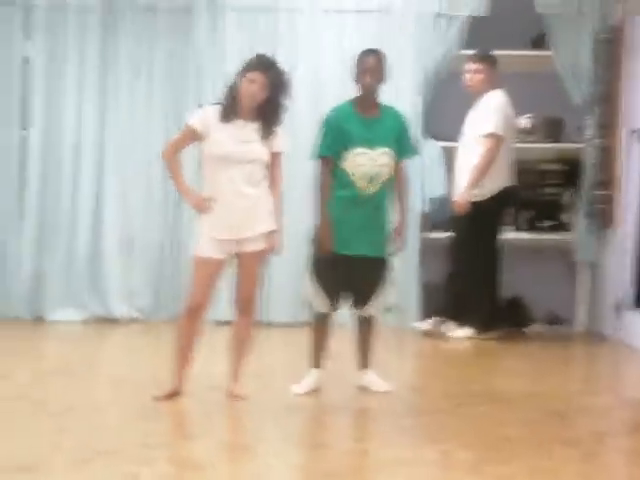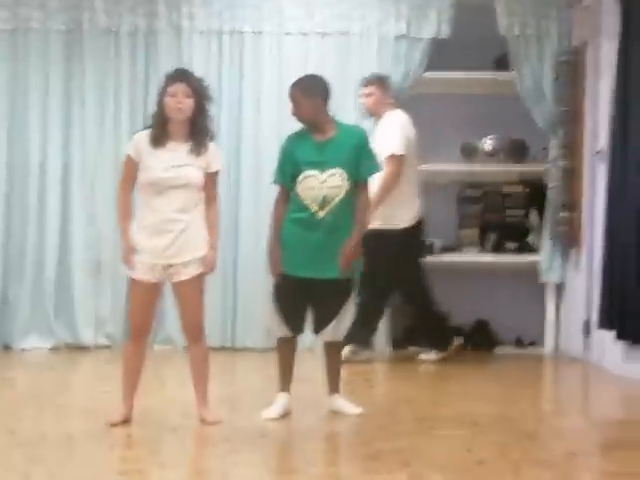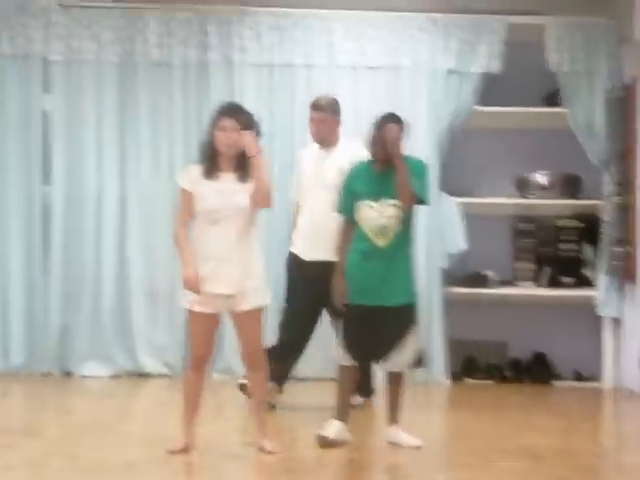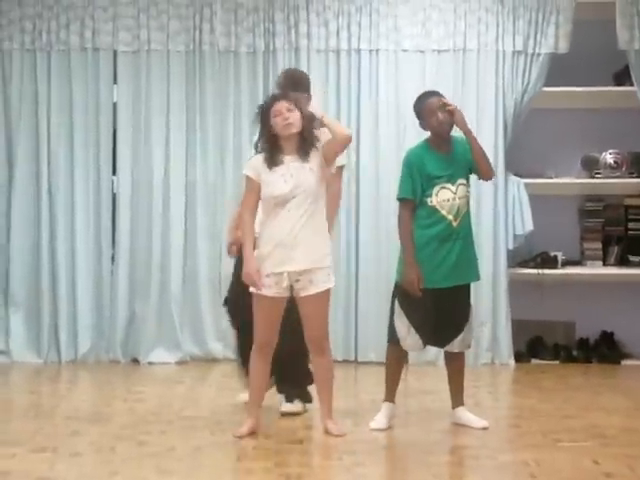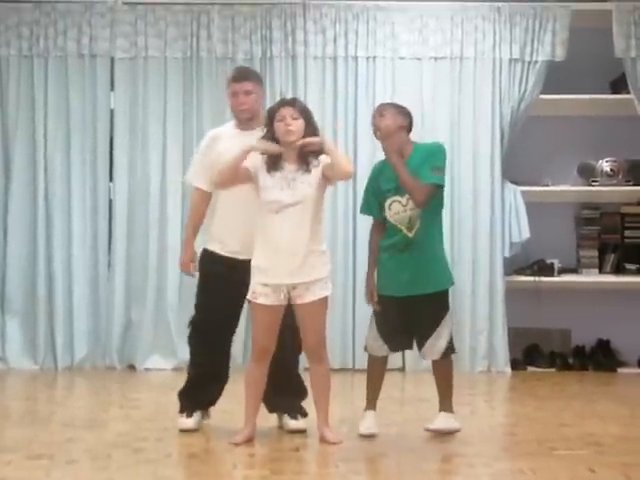
dt=1s
person 1, frame 1
left shoulder: (270, 131)
right shoulder: (210, 117)
left elbow: (274, 183)
right elbow: (170, 153)
left wrist: (276, 228)
right wrist: (188, 194)
left hip: (255, 226)
right hip: (215, 225)
left knee: (246, 305)
right knee: (195, 304)
left ankle: (234, 379)
right ankle: (178, 379)
person 1, frame 2
left shoulder: (207, 150)
right shoulder: (143, 142)
left elbow: (211, 203)
right elbow: (125, 191)
left wrist: (212, 246)
right wrist: (124, 235)
left hip: (189, 250)
right hip: (146, 248)
left knee: (195, 331)
right knee: (137, 331)
left ankle: (202, 404)
right ankle: (127, 406)
person 1, frame 3
left shoulder: (252, 177)
right shoulder: (194, 176)
left elbow: (265, 201)
right elbow: (182, 225)
left wrist: (255, 155)
right wrist: (188, 265)
left hip: (246, 279)
right hip: (206, 278)
left knee: (255, 358)
right knee: (197, 359)
left ankle: (261, 432)
right ankle: (187, 433)
person 1, frame 4
left shoulder: (318, 157)
right shoulder: (259, 164)
left elbow: (345, 136)
right elbow: (248, 215)
left wrist: (319, 117)
right wrist: (248, 258)
left hip: (312, 262)
right hip: (271, 262)
left knee: (318, 342)
right knee: (263, 344)
left ankle: (327, 416)
right ankle: (253, 417)
person 1, frame 5
left shoulder: (318, 167)
right shoulder: (261, 167)
left elbow: (347, 172)
right elbow: (220, 181)
left wrist: (326, 145)
right wrist: (249, 150)
left hip: (311, 271)
right hip: (268, 271)
left knee: (316, 350)
right knee: (261, 351)
left ankle: (324, 424)
right ankle: (249, 425)
person 2, frame 1
left shoulder: (395, 120)
right shoulder: (337, 117)
left elbow: (397, 171)
right elbow: (325, 172)
left wrist: (402, 216)
right wrist: (323, 221)
left hip: (373, 230)
right hip: (338, 229)
left knee: (367, 304)
right knee: (323, 302)
left ankle: (365, 370)
right ankle: (314, 370)
person 2, frame 2
left shoulder: (355, 138)
right shoulder: (293, 144)
left elbow: (364, 193)
right elbow: (283, 198)
left wrist: (356, 238)
right wrist: (274, 245)
left hip: (336, 254)
right hip: (295, 253)
left knee: (333, 329)
right knee: (286, 326)
left ankle: (335, 394)
right ankle: (283, 395)
person 2, frame 3
left shoulder: (413, 168)
right shoulder: (356, 174)
left elbow: (407, 203)
right elbow: (348, 226)
left wrist: (397, 155)
right wrist: (339, 274)
left hip: (396, 284)
right hip: (358, 282)
left knee: (396, 358)
right knee: (350, 354)
left ankle: (393, 426)
right ankle: (339, 423)
person 2, frame 4
left shoulder: (464, 148)
right shoulder: (416, 157)
left elbow: (488, 173)
right elbow: (405, 212)
left wrist: (465, 128)
right wrist: (409, 263)
left hip: (458, 264)
right hip: (422, 265)
left knee: (456, 338)
right knee: (400, 337)
left ankle: (458, 407)
right ankle: (388, 405)
person 2, frame 5
left shoulder: (433, 152)
right shoulder: (379, 171)
left elbow: (420, 197)
right elbow: (377, 226)
left wrist: (394, 159)
right wrist: (371, 274)
left hip: (429, 272)
right hip: (391, 274)
left knee: (438, 346)
right knee: (379, 344)
left ankle: (447, 412)
right ankle: (370, 412)
person 3, frame 1
left shoulder: (496, 101)
right shoulder: (483, 103)
left elbow: (491, 148)
left wrist: (466, 190)
left hip: (485, 196)
right hip: (476, 195)
left knee: (477, 258)
right knee: (463, 257)
left ankle: (482, 322)
right ankle: (451, 316)
person 3, frame 2
left shoulder: (395, 123)
right shoulder: (384, 126)
left elbow: (393, 171)
left wrist: (368, 208)
right wrist: (369, 212)
left hip: (397, 222)
right hip: (380, 222)
left knee: (410, 284)
right knee: (372, 284)
left ankle: (441, 338)
right ankle: (359, 343)
person 3, frame 3
left shoulder: (355, 155)
right shoulder: (307, 156)
right wrist: (296, 240)
left hip: (338, 258)
right hip: (302, 254)
right knee: (294, 323)
left ankle: (361, 388)
right ankle: (271, 383)
person 3, frame 4
left shoulder: (321, 134)
left elbow: (332, 186)
left wrist: (324, 232)
right wrist: (236, 227)
right hip: (258, 235)
left knee: (293, 319)
right knee: (240, 303)
left ankle: (293, 390)
person 3, frame 5
right shoulder: (214, 140)
right elbow: (201, 195)
right wrist: (187, 244)
right hip: (221, 255)
left knee: (282, 335)
right knee: (208, 330)
left ankle: (287, 407)
right ankle: (195, 404)
